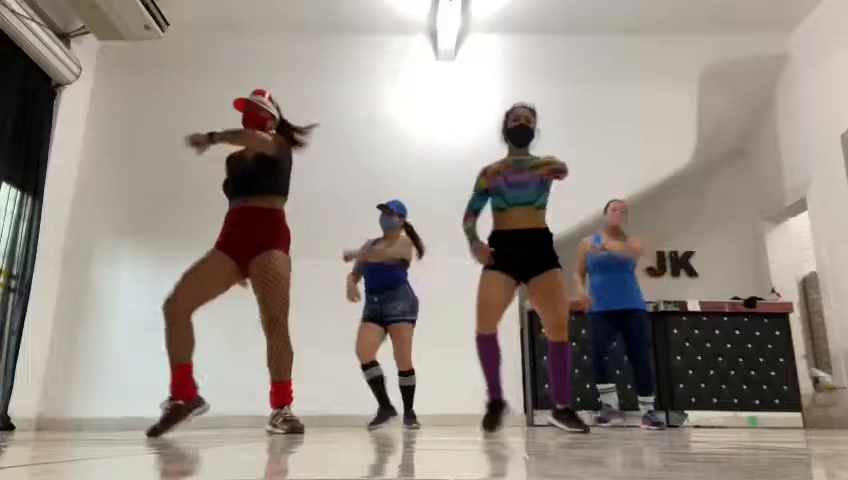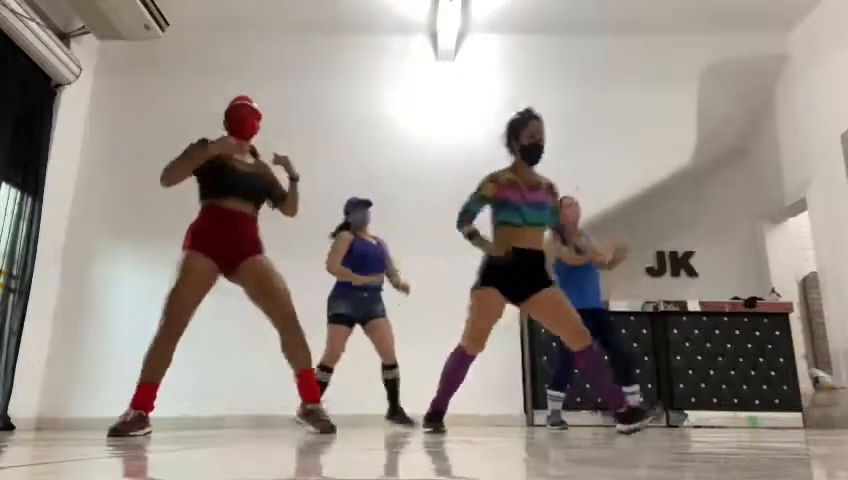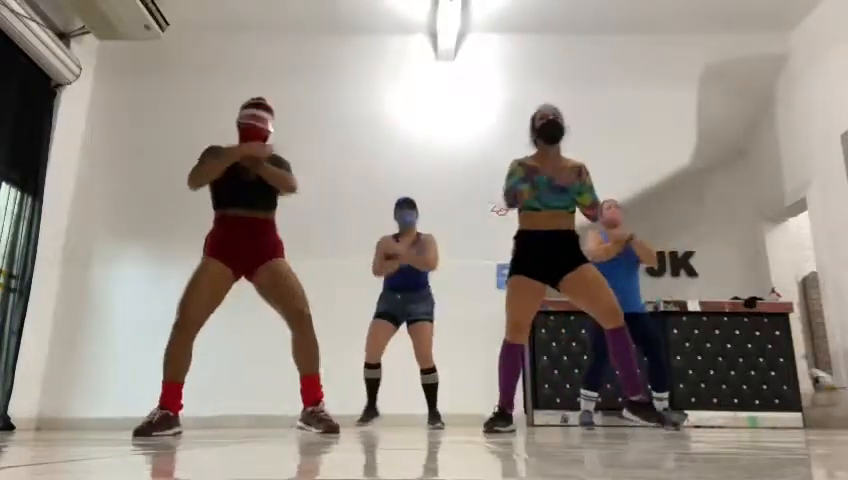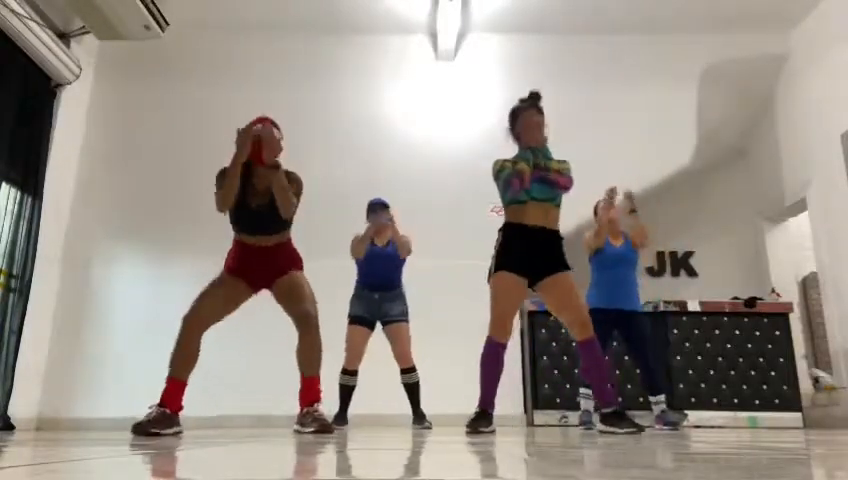
dt=1s
person 1, frame 1
left shoulder: (278, 149)
right shoulder: (234, 161)
left elbow: (256, 137)
left wrist: (210, 138)
left hip: (269, 239)
right hip: (231, 240)
left knee: (275, 322)
right knee: (175, 305)
left ankle: (282, 409)
right ankle: (185, 397)
person 1, frame 2
left shoulder: (263, 167)
right shoulder: (210, 150)
left elbow: (291, 209)
right elbow: (168, 178)
left wrist: (294, 178)
right wrist: (205, 151)
left hip: (247, 245)
right hip: (208, 238)
left knee: (286, 315)
right knee: (173, 321)
left ankle: (311, 404)
right ankle: (139, 410)
person 1, frame 3
left shoulder: (274, 163)
right shoulder: (218, 155)
left elbow: (289, 187)
right elbow: (194, 181)
left wrist: (258, 161)
right wrist: (237, 153)
left hip: (265, 247)
right hip: (223, 246)
left knee: (301, 316)
right knee: (184, 322)
left ankle: (313, 407)
right ankle: (167, 411)
person 1, frame 4
left shoulder: (289, 179)
right shoulder: (229, 175)
left elbow: (288, 211)
right elbow: (223, 205)
left wrist: (271, 162)
right wrist: (240, 154)
left hip: (283, 263)
right hip: (242, 264)
left knee: (308, 318)
right knee: (192, 321)
left ankle: (310, 409)
right ankle: (168, 410)
person 2, frame 1
left shoulder: (543, 164)
right shoulder: (489, 173)
left elbow: (560, 170)
right elbow: (471, 213)
left wrist: (518, 161)
right wrist: (473, 240)
left hip: (539, 247)
right hip: (502, 248)
left knee: (559, 325)
right knee: (485, 323)
left ankle: (562, 408)
right ankle: (495, 400)
person 2, frame 2
left shoulder: (548, 188)
right shoulder: (497, 182)
left elbow: (562, 231)
right elbow: (464, 220)
right wrist: (486, 244)
left hip: (535, 271)
right hip: (498, 270)
left knee: (578, 335)
right knee: (473, 341)
left ankle: (621, 410)
right ankle: (437, 410)
person 2, frame 3
left shoulder: (577, 168)
right shoulder: (522, 166)
left elbow: (595, 214)
right elbow: (510, 199)
left wrist: (571, 184)
right wrist: (544, 174)
left hip: (567, 250)
right hip: (529, 250)
left knee: (611, 315)
right knee: (515, 331)
left ankle: (636, 399)
right ankle: (504, 411)
person 2, frame 4
left shoulder: (558, 164)
right shoulder: (502, 166)
left elbow: (565, 182)
right elbow: (516, 184)
left wrist: (541, 147)
right wrist: (527, 149)
left hip: (549, 249)
right hip: (513, 246)
left knee: (582, 326)
right knee: (499, 329)
left ankle: (609, 411)
right ankle: (484, 411)
person 3, frame 1
left shoulder: (630, 239)
right shoulder: (587, 244)
left elbow: (635, 252)
right elbow: (579, 274)
left wrist: (605, 248)
right wrist: (582, 290)
left hip: (632, 309)
right hip: (600, 311)
left knee: (640, 359)
right knee: (597, 354)
left ankle: (648, 412)
right ankle: (611, 407)
person 3, frame 2
left shoulder: (586, 237)
right shoulder: (556, 240)
left elbow: (606, 265)
right elbow: (571, 258)
left wrist: (617, 257)
right wrist: (596, 254)
left hip: (595, 308)
left knee: (620, 353)
right knee: (568, 360)
left ankle: (634, 403)
right ankle: (554, 410)
person 3, frame 3
left shoulder: (632, 238)
right shoulder: (595, 236)
left elbow: (651, 259)
right elbow: (597, 254)
left wrist: (631, 240)
right wrist: (619, 241)
left hip: (634, 310)
left knee: (657, 354)
right knee: (599, 359)
left ankle: (663, 409)
right ankle: (586, 410)
person 3, frame 4
left shoulder: (630, 237)
right shoulder: (591, 237)
left elbow: (643, 241)
right elbow: (599, 239)
left wrist: (632, 211)
right wrist: (607, 206)
left hip: (630, 308)
right hip: (599, 307)
left knee: (646, 359)
left ankle: (661, 412)
right ankle: (585, 411)
person 4, frame 1
left shoulder: (403, 242)
right shoulder: (369, 245)
left elbow: (386, 255)
right elbow: (355, 273)
left wrist: (356, 255)
right wrist: (351, 285)
left hip: (399, 301)
right hip: (373, 305)
left knee: (403, 359)
right knee: (363, 354)
left ankle: (409, 412)
right ankle: (385, 407)
person 4, frame 2
left shoulder: (381, 244)
right shoulder: (345, 237)
left elbow: (391, 273)
right elbow: (332, 266)
left wrist: (400, 284)
right wrist: (361, 279)
left hip: (373, 301)
right hip: (346, 300)
left knee: (389, 352)
right knee: (332, 354)
left ankle: (395, 409)
person 4, frame 3
left shoulder: (426, 239)
right shoulder: (386, 242)
left elbow: (431, 265)
right elbow: (377, 270)
left wrist: (402, 252)
right wrist: (400, 261)
left hip: (419, 301)
right hip: (390, 300)
left knee: (425, 356)
right knee: (372, 351)
left ankle: (434, 412)
right ankle: (371, 406)
person 4, frame 4
left shoulder: (400, 239)
right shoulder: (360, 239)
left elbow: (405, 251)
right elbow: (357, 255)
left wrist: (393, 227)
right wrist: (370, 230)
left hip: (393, 300)
right hip: (363, 301)
left knee: (404, 357)
right knee: (352, 359)
left ankle: (418, 413)
right ankle: (341, 413)
